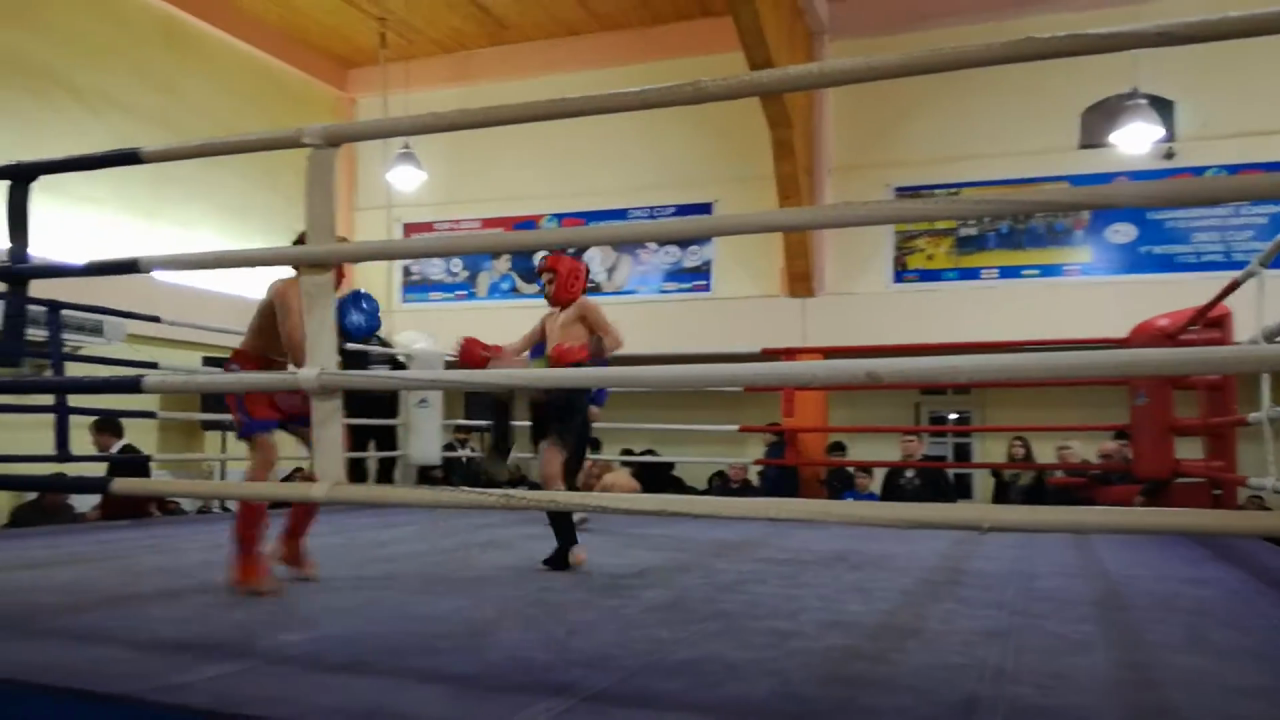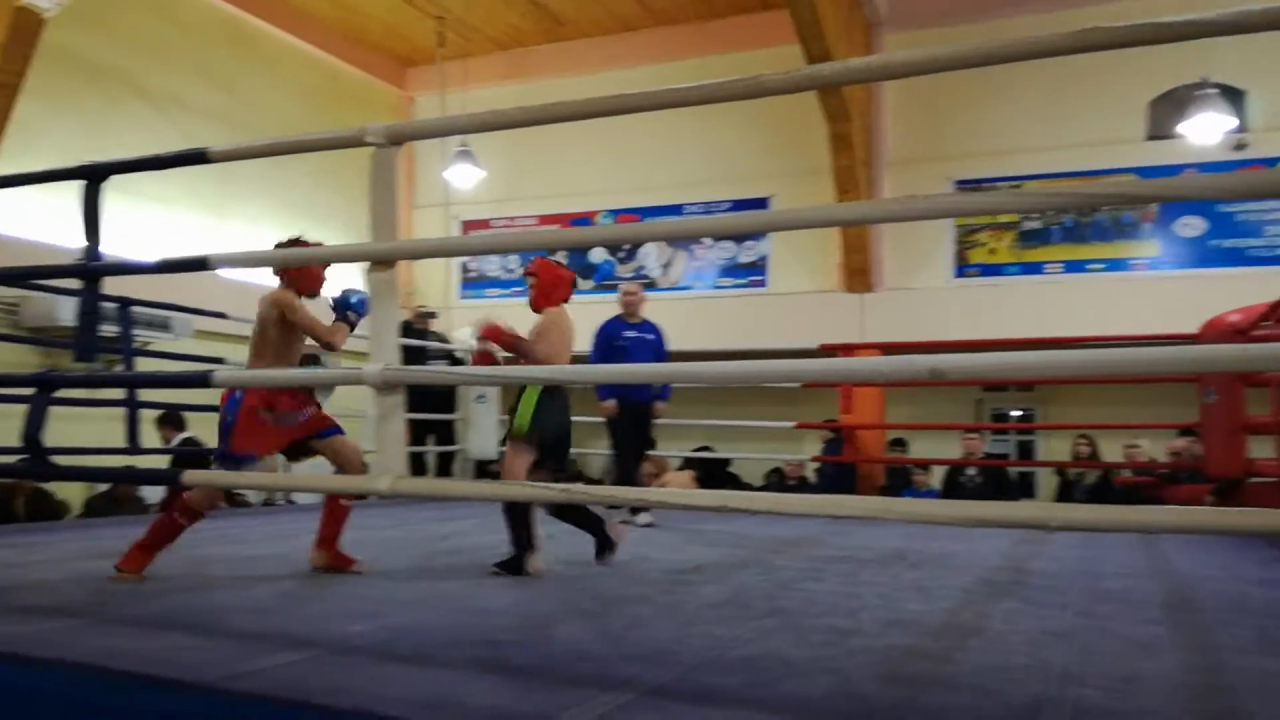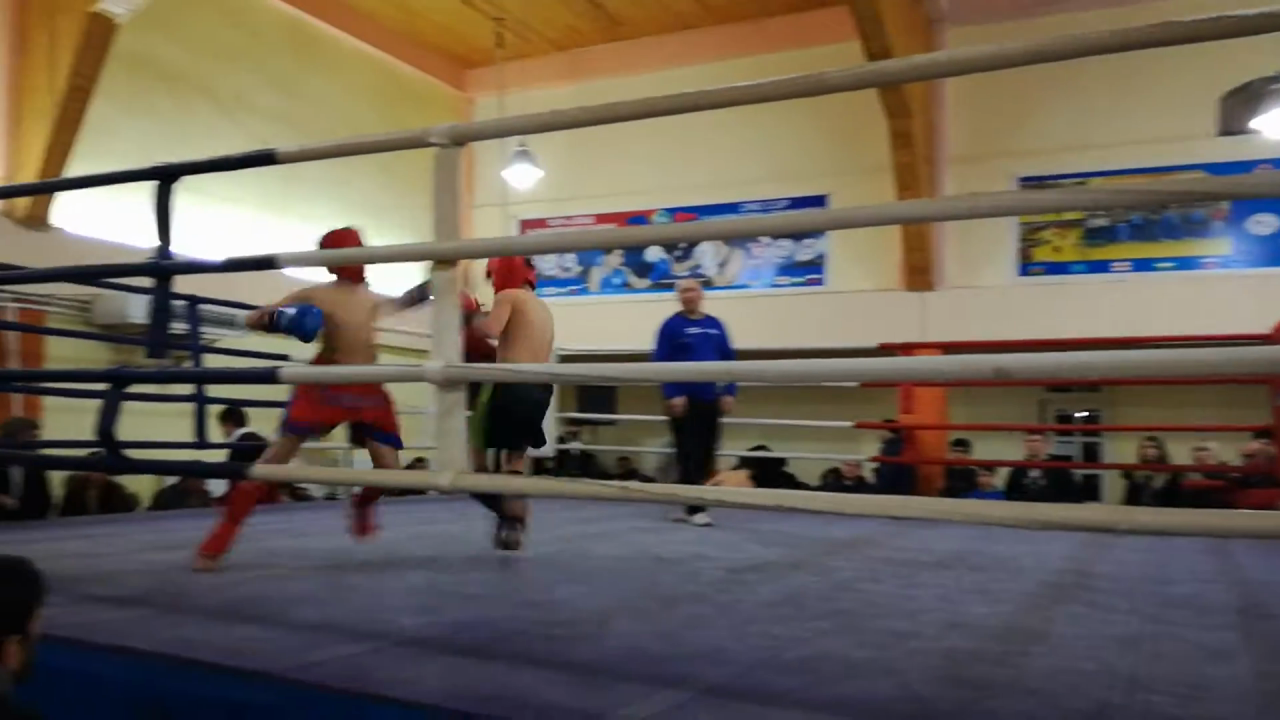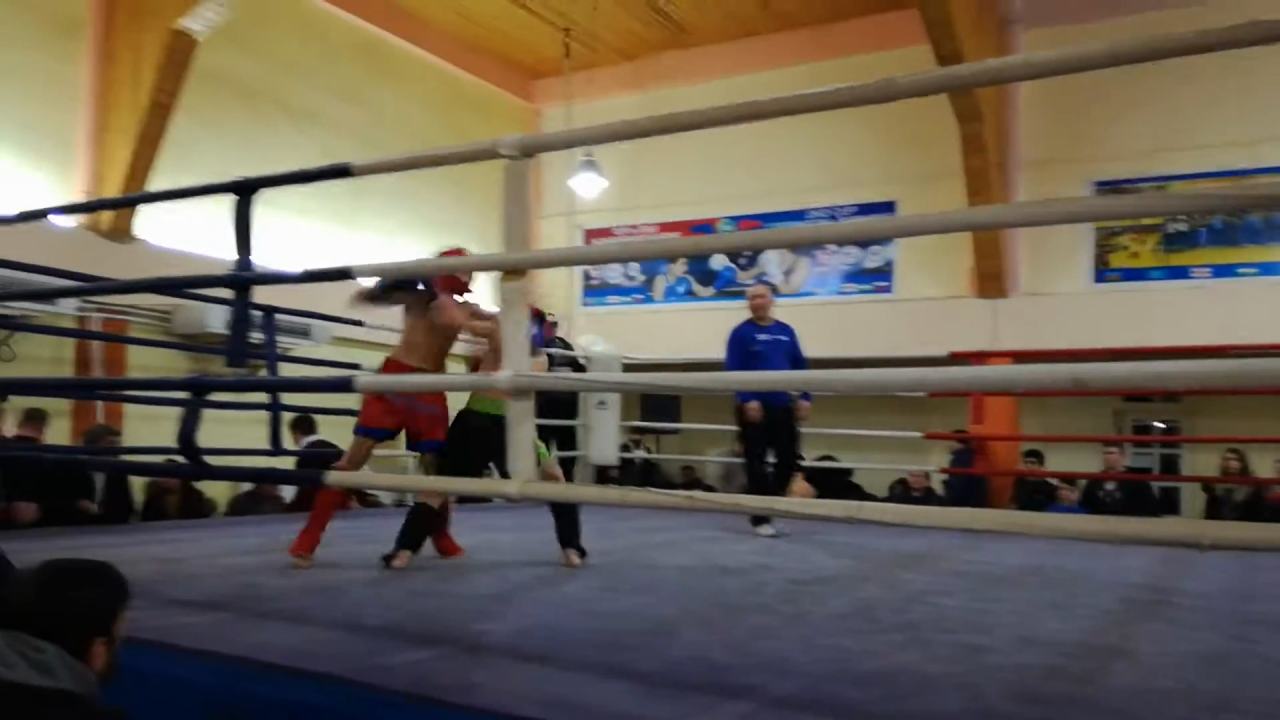
dt=0.2s
person 1, frame 1
left shoulder: (302, 291)
right shoulder: (288, 290)
right elbow: (299, 356)
left wrist: (340, 321)
left hip: (276, 377)
right hip: (248, 374)
right knee: (266, 458)
left ankle: (291, 544)
right ankle: (248, 562)
person 1, frame 2
left shoulder: (290, 303)
right shoulder: (281, 300)
right elbow: (331, 341)
right wrist: (347, 319)
left hip: (290, 400)
right hip: (255, 401)
left knee: (353, 461)
right knee: (216, 490)
left ankle: (326, 551)
right ankle: (145, 550)
person 1, frame 3
left shoulder: (368, 296)
right shoulder: (315, 294)
left elbow: (395, 305)
right elbow: (253, 320)
left wrist: (419, 293)
right wrist: (276, 319)
left hip: (366, 389)
right hip: (323, 386)
left knee: (389, 467)
right knee: (277, 458)
left ankle: (362, 507)
right ankle: (222, 535)
person 1, frame 4
left shoulder: (461, 309)
right shoulder: (415, 298)
right elbow: (362, 298)
right wrist: (391, 288)
left hip: (428, 392)
left knee: (434, 469)
right knee: (354, 459)
left ankle: (441, 537)
right ankle: (309, 536)
person 2, frame 1
left shoulder: (583, 307)
right shoulder: (549, 319)
left elbow: (614, 340)
right elbow: (517, 349)
left wrist: (586, 354)
right wrist: (484, 352)
left hip: (567, 385)
right hip: (548, 391)
right knee: (550, 476)
right ankle: (569, 549)
person 2, frame 2
left shoulder: (551, 315)
right shoulder: (558, 321)
left elbow: (544, 358)
right elbow: (533, 357)
left wrist: (507, 339)
right wrist: (492, 358)
left hip: (543, 397)
right hip: (551, 404)
left knee: (512, 472)
left ankle: (524, 554)
right ankle: (603, 533)
person 2, frame 3
left shoulder: (509, 295)
right shoulder: (543, 309)
left elbow: (491, 330)
left wrist: (472, 316)
left hip: (509, 390)
right hip: (539, 389)
left knee: (475, 459)
right knee: (515, 462)
left ankle: (510, 511)
right ankle: (513, 515)
person 2, frame 4
left shoulder: (503, 335)
right shoulder: (539, 358)
left hip: (477, 420)
right hip: (509, 421)
right knee: (556, 482)
left ankle: (404, 552)
right ankle: (571, 549)
person 3, frame 1
left shoulder: (591, 335)
right shoulder: (548, 331)
left elbow: (600, 371)
right elbow: (535, 366)
left wrist: (596, 403)
right wrist: (542, 398)
left hip: (581, 406)
right hip: (556, 406)
left knee: (575, 458)
right knee: (561, 456)
left ankle: (560, 508)
right ankle: (569, 509)
person 3, frame 2
left shoulder: (652, 331)
right shoulder: (609, 328)
left elbow: (663, 366)
right elbow: (598, 365)
left wrist: (662, 397)
right wrist: (605, 396)
left hip: (643, 403)
right hip: (617, 402)
left knee: (636, 456)
right knee: (626, 455)
right ankle: (636, 508)
person 3, frame 3
left shoulder: (715, 325)
right shoulder: (672, 326)
left elbow: (728, 360)
right elbow: (662, 363)
left wrist: (729, 392)
right wrist: (672, 395)
left hip: (710, 400)
right hip: (683, 400)
left knee: (705, 454)
right knee: (689, 455)
right ankle: (695, 507)
person 3, frame 4
left shoulder: (786, 332)
right shoulder: (741, 333)
left elbow: (800, 366)
right elbow: (733, 370)
left wrist: (804, 397)
right wrist: (747, 400)
left hip: (783, 408)
right hip: (754, 409)
left knee: (789, 460)
right knee: (756, 464)
right ankle: (760, 518)
